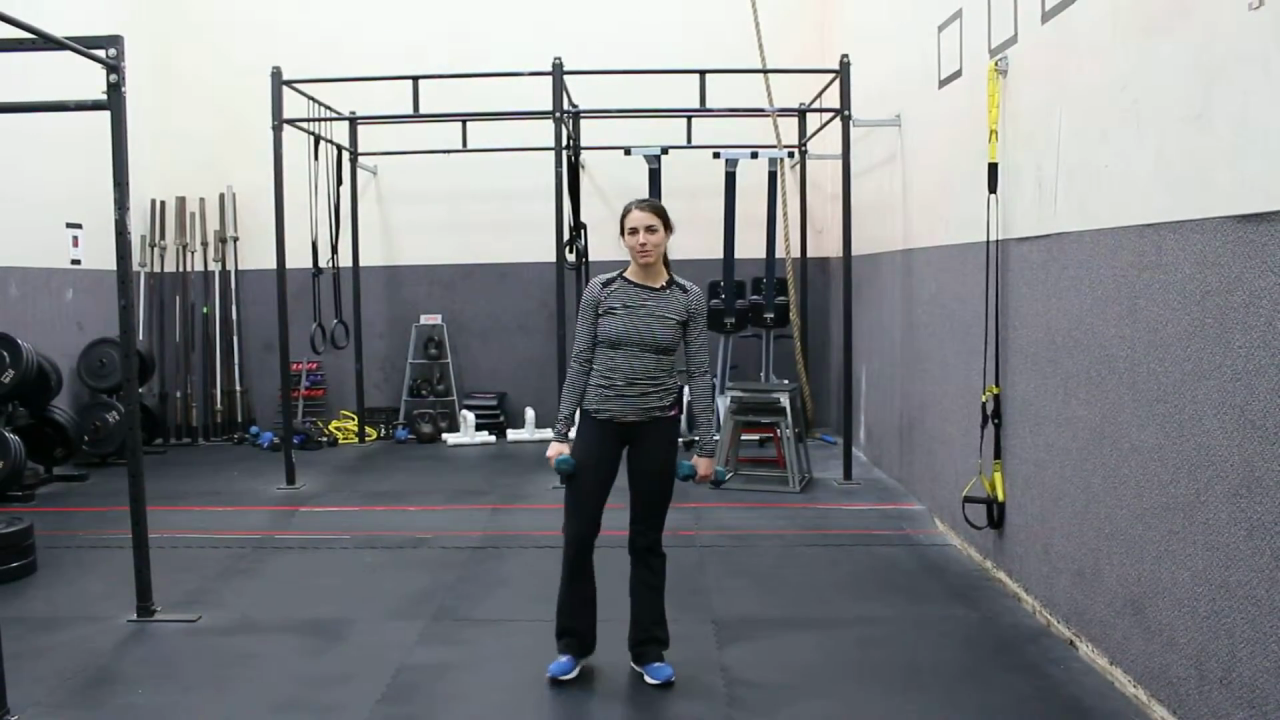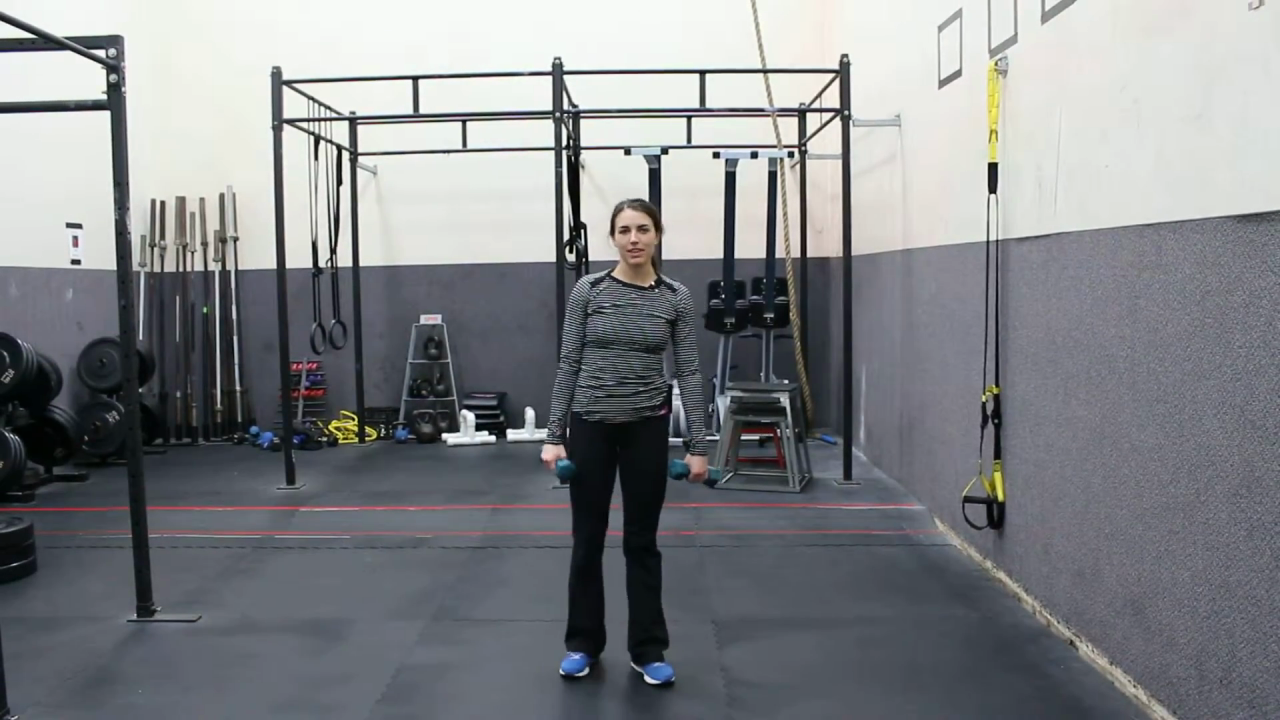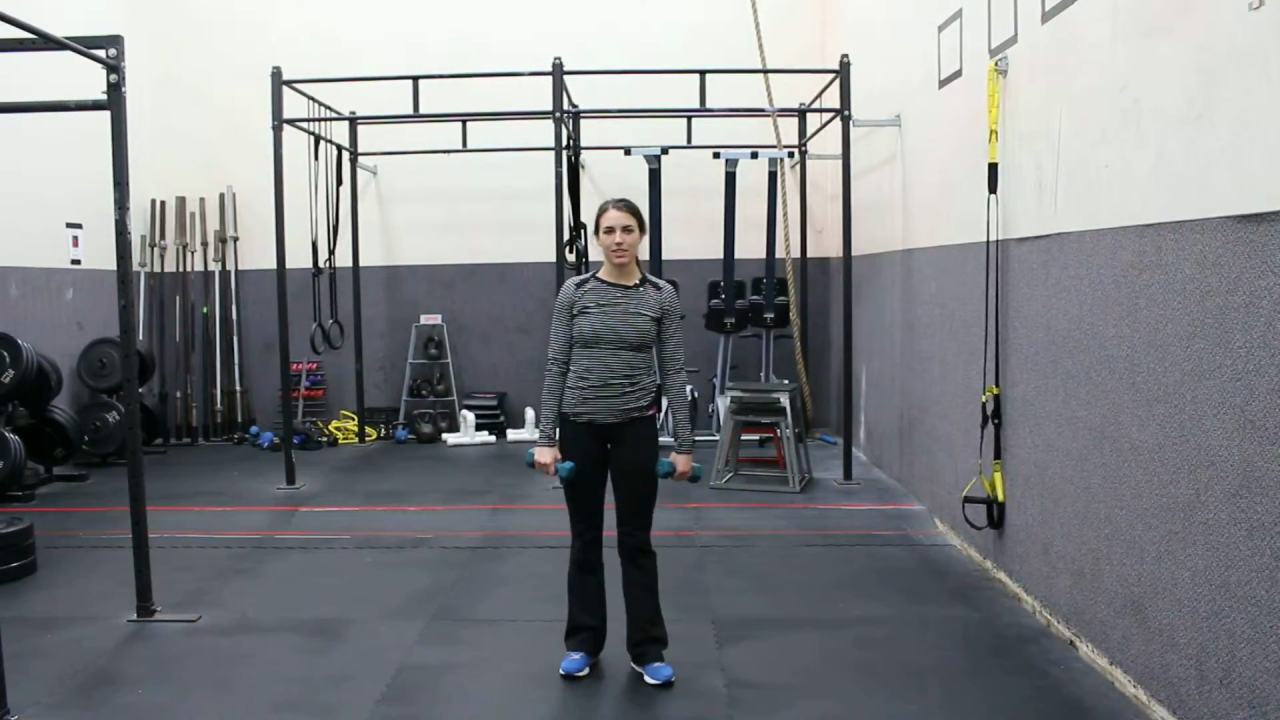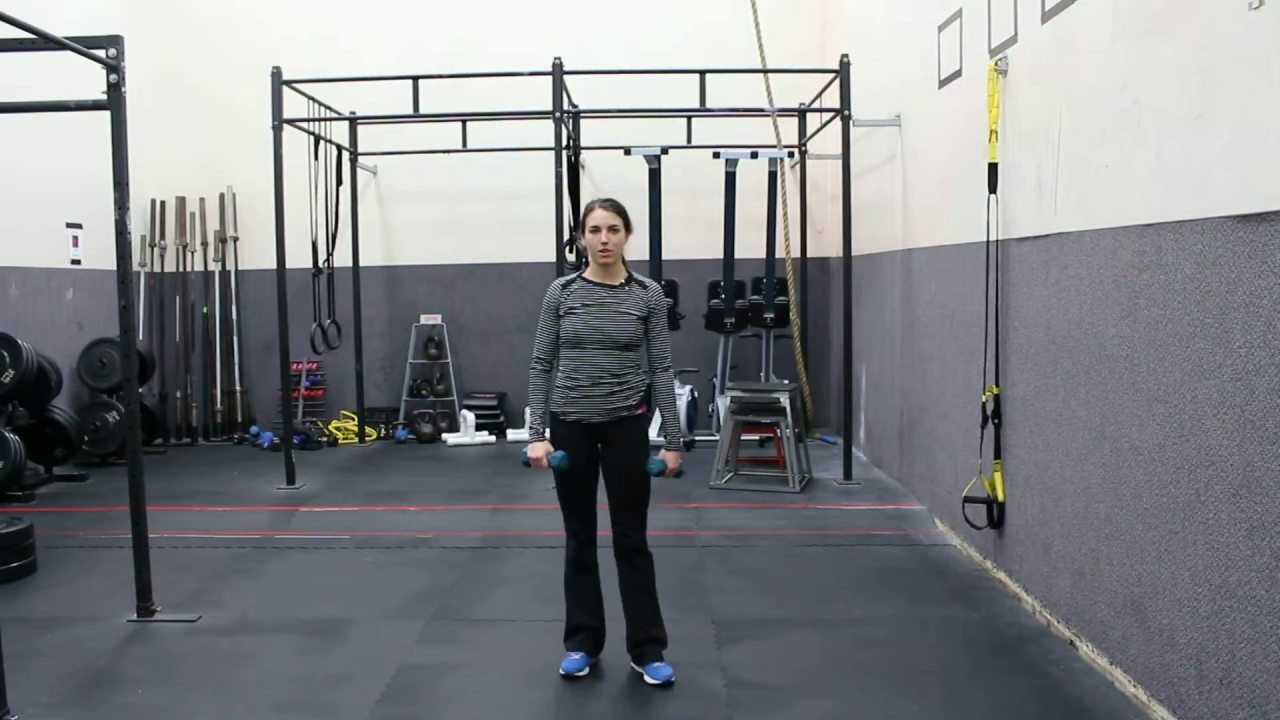
dt=0.2s
person 1, frame 1
left shoulder: (689, 298)
right shoulder: (599, 291)
left elbow: (699, 374)
right elbow: (579, 363)
left wrist: (706, 447)
right wrist: (560, 432)
left hip: (656, 427)
right hip: (599, 422)
left knee: (647, 541)
right knee: (578, 536)
left ankle: (648, 650)
right ankle: (573, 645)
person 1, frame 2
left shoulder: (676, 298)
right shoulder: (587, 290)
left elbow: (688, 372)
right elbow: (568, 364)
left wrist: (698, 445)
right wrist: (553, 434)
left hip: (646, 427)
right hip: (589, 424)
left knee: (642, 539)
right knee: (587, 537)
left ankle: (648, 650)
right ankle: (582, 643)
person 1, frame 3
left shoulder: (662, 296)
right shoulder: (573, 292)
left elbow: (674, 372)
right elbow: (555, 366)
left wrist: (684, 444)
right wrist: (546, 437)
left hip: (636, 426)
right hip: (580, 426)
left knee: (636, 540)
right knee: (585, 537)
left ankle: (647, 649)
right ankle: (583, 643)
person 1, frame 4
left shoulder: (648, 294)
right shoulder: (560, 292)
left elbow: (661, 370)
right elbow: (541, 365)
left wrist: (672, 440)
right wrist: (537, 433)
left hip: (626, 425)
right hip: (570, 425)
left knee: (631, 539)
right knee: (579, 537)
left ankle: (647, 649)
right ankle: (582, 643)
